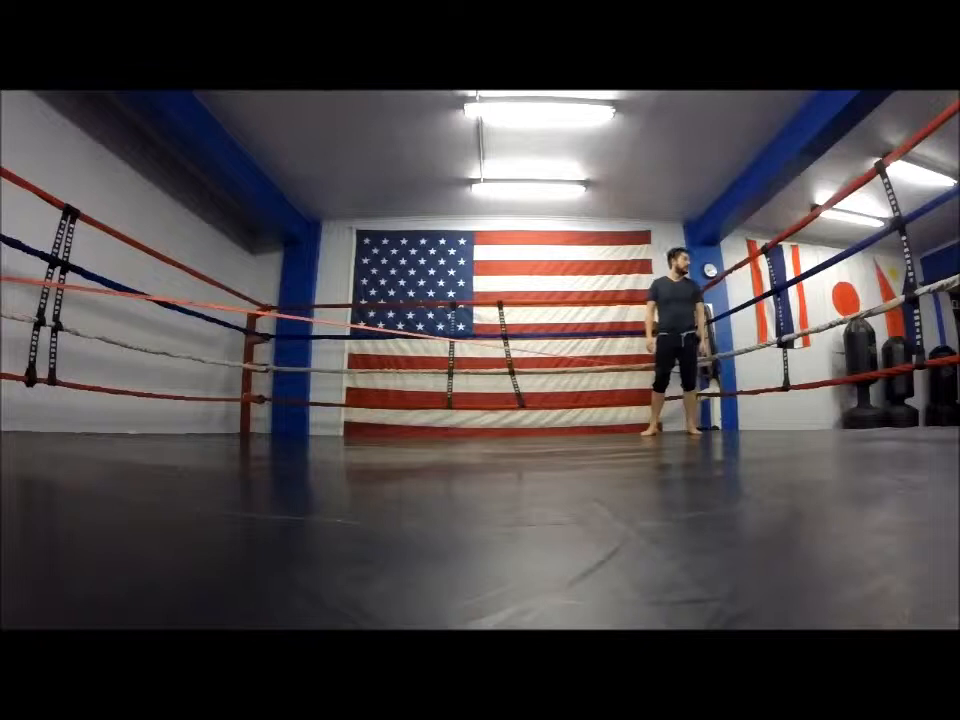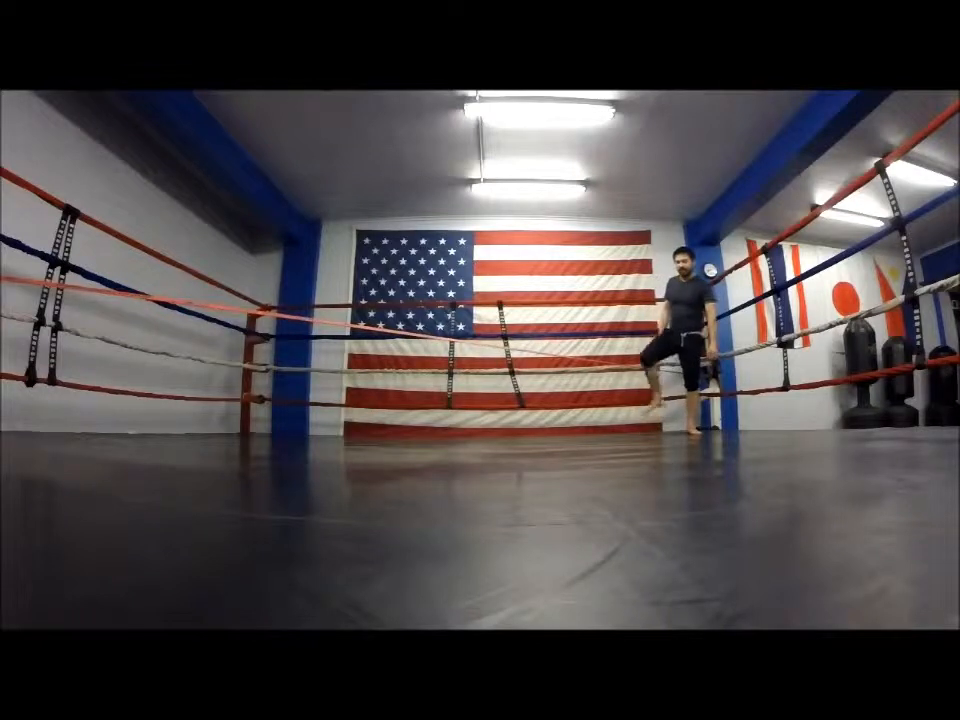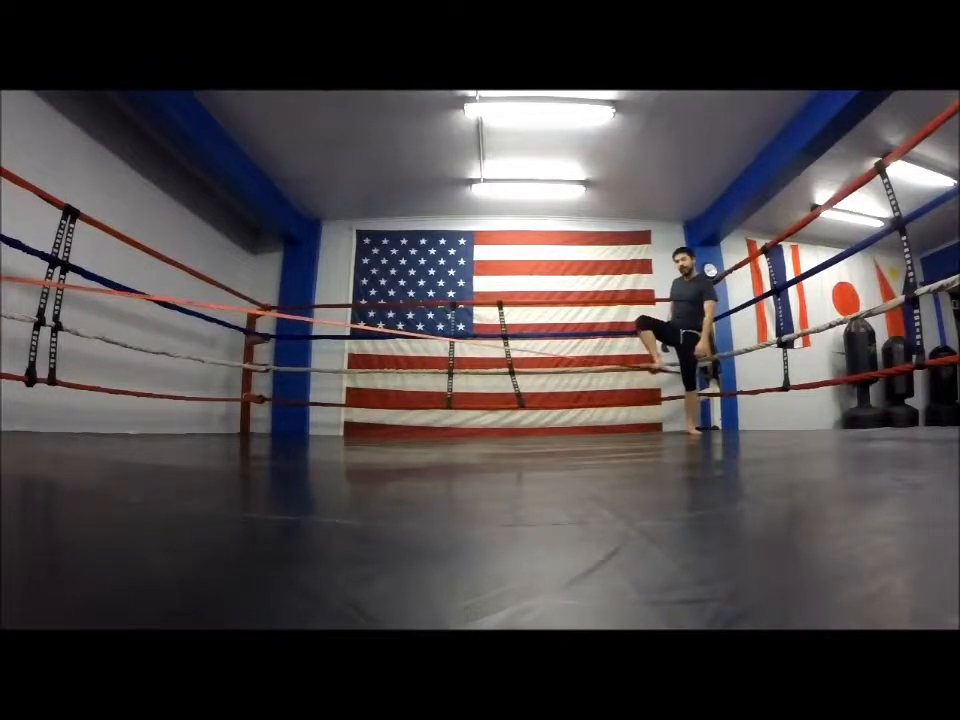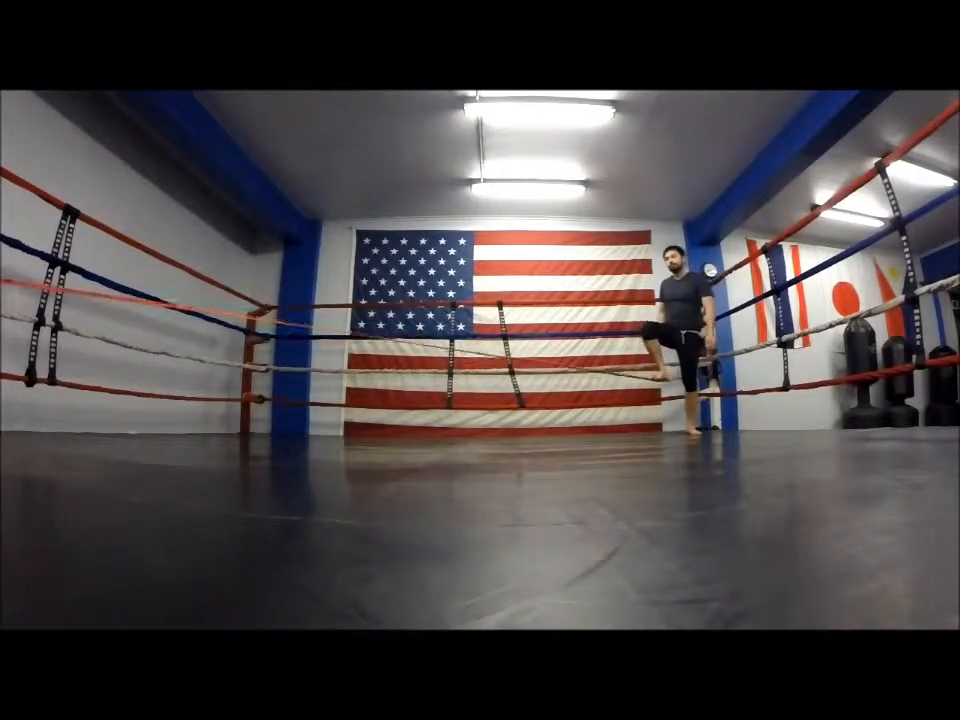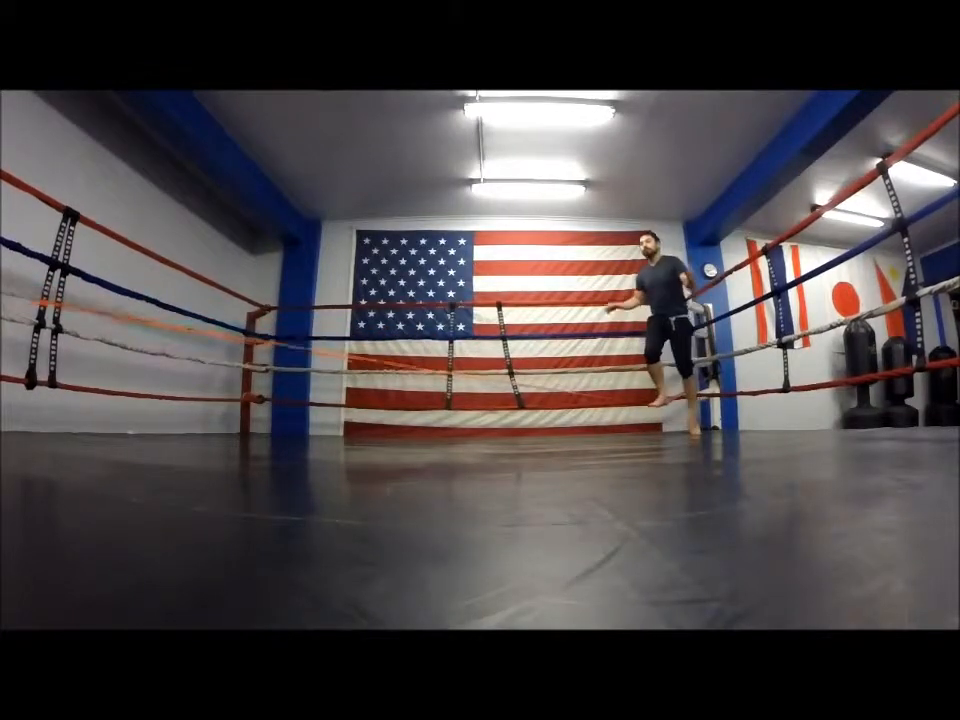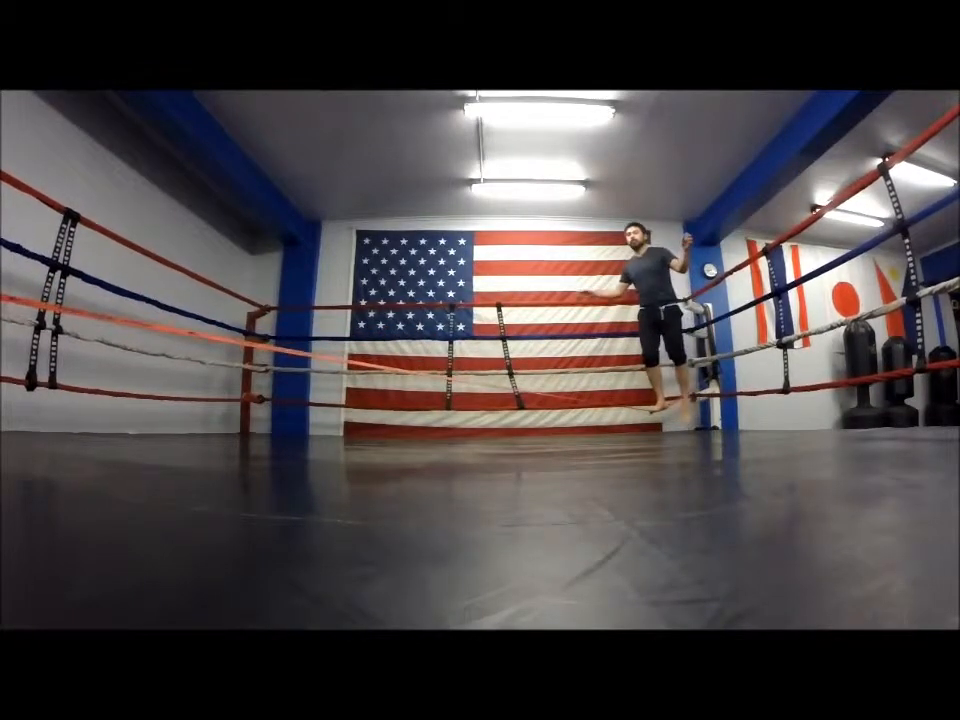
dt=0.5s
person 1, frame 1
left shoulder: (692, 286)
right shoulder: (658, 284)
left elbow: (700, 313)
right elbow: (650, 310)
left wrist: (703, 339)
right wrist: (649, 336)
left hip: (688, 338)
right hip: (666, 337)
left knee: (689, 382)
right knee: (660, 380)
left ankle: (691, 425)
right ankle: (653, 425)
person 1, frame 2
left shoulder: (702, 285)
right shoulder: (672, 283)
left elbow: (711, 314)
left wrist: (712, 342)
right wrist: (660, 332)
left hip: (692, 338)
right hip: (672, 334)
left knee: (691, 381)
right knee: (646, 356)
left ankle: (691, 425)
right ankle: (656, 396)
person 1, frame 3
left shoulder: (704, 284)
right shoulder: (676, 283)
left elbow: (709, 313)
left wrist: (703, 340)
right wrist: (663, 335)
left hip: (690, 335)
right hip: (673, 329)
left knee: (689, 380)
right knee: (643, 320)
left ankle: (691, 425)
right ankle: (658, 362)
person 1, frame 4
left shoulder: (697, 280)
right shoulder: (665, 284)
left elbow: (708, 308)
left wrist: (710, 333)
right wrist: (658, 334)
left hip: (690, 334)
right hip: (671, 330)
left knee: (690, 380)
right knee: (647, 328)
left ankle: (691, 425)
right ankle: (663, 370)
person 1, frame 5
left shoulder: (672, 262)
right shoulder: (642, 273)
left elbow: (689, 286)
right elbow: (636, 299)
left wrist: (689, 279)
right wrist: (617, 305)
left hip: (679, 319)
right hip: (658, 319)
left knee: (685, 366)
right knee: (650, 353)
left ankle: (693, 419)
right ankle: (662, 393)
person 1, frame 6
left shoulder: (660, 253)
right shoulder: (630, 266)
left elbow: (681, 268)
right elbow: (618, 290)
left wrist: (686, 251)
right wrist: (594, 293)
left hip: (668, 309)
right hip: (647, 313)
left knee: (677, 354)
right knee: (649, 356)
left ankle: (685, 400)
right ankle: (660, 399)
